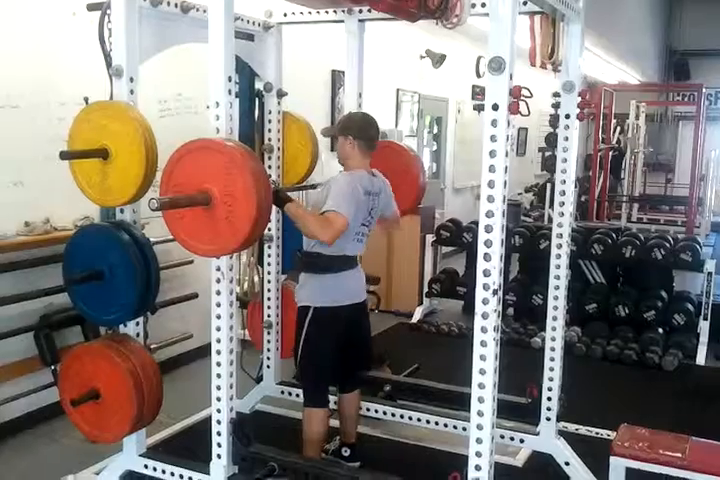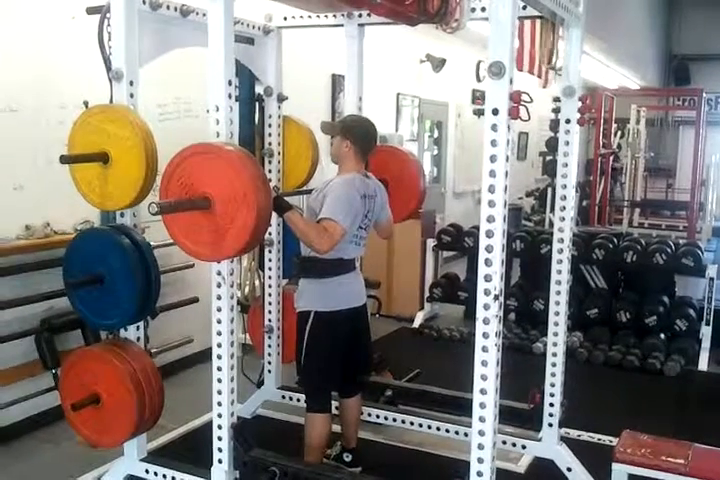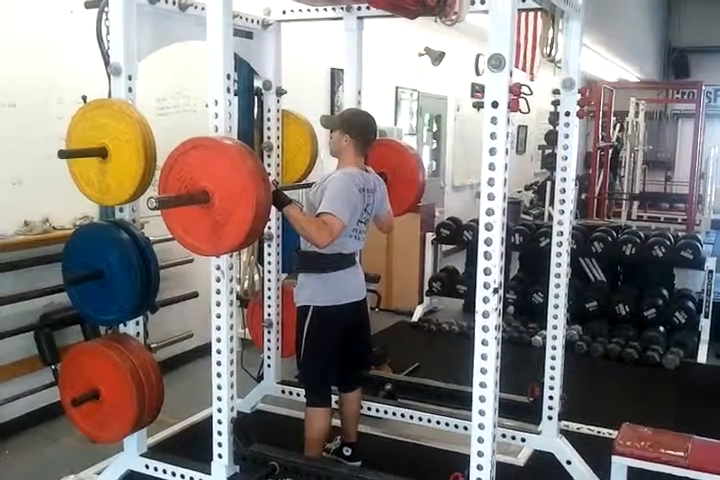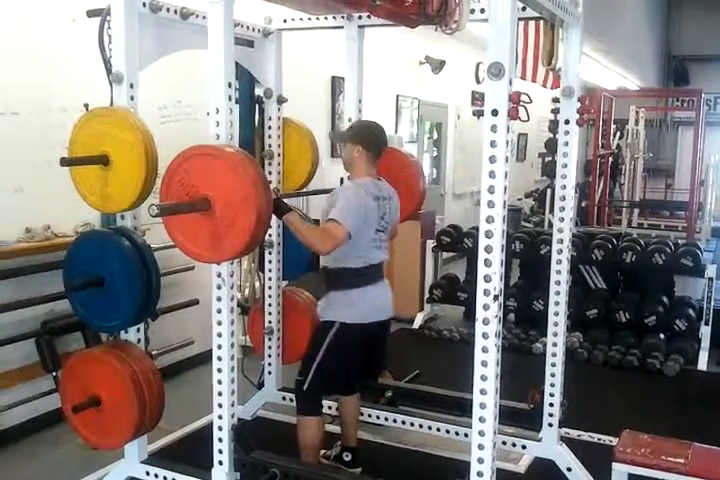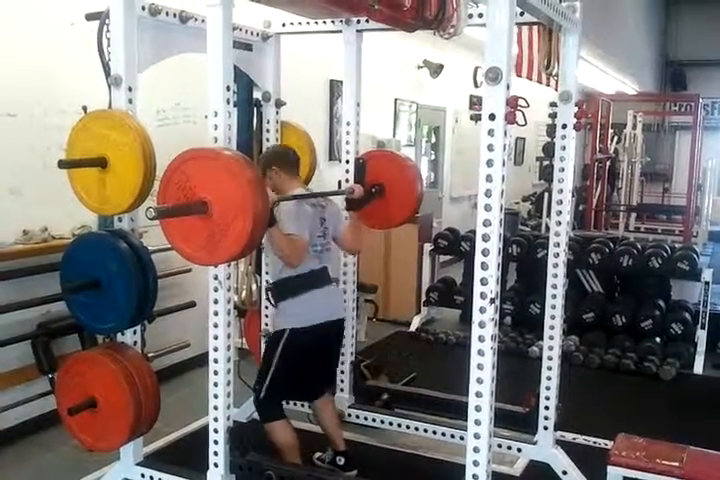
dt=1s
person 1, frame 1
left shoulder: (347, 184)
right shoulder: (379, 183)
left elbow: (325, 232)
right elbow: (393, 220)
left wrist: (283, 200)
left hip: (323, 297)
right hip: (352, 292)
left knee: (315, 387)
right knee: (348, 377)
right ankle: (346, 448)
person 1, frame 2
left shoulder: (342, 188)
right shoulder: (374, 187)
left elbow: (322, 242)
right elbow: (386, 230)
left wrist: (283, 207)
left hip: (323, 301)
right hip: (351, 295)
left knee: (317, 392)
right knee: (349, 382)
right ankle: (347, 454)
person 1, frame 3
left shoulder: (341, 182)
right shoulder: (373, 180)
left elbow: (322, 235)
right elbow: (386, 224)
left wrist: (282, 201)
left hip: (323, 295)
right hip: (351, 289)
left knee: (317, 386)
right knee: (348, 376)
right ankle: (348, 448)
person 1, frame 4
left shoulder: (353, 193)
right shoulder: (386, 191)
left elbow: (325, 243)
left wrist: (281, 209)
left hip: (350, 307)
right hip: (379, 304)
left knee: (308, 391)
right knee: (346, 381)
right ankle: (346, 454)
person 1, frame 5
left shoulder: (291, 205)
right shoulder: (323, 202)
left elbow: (293, 257)
right elbow: (353, 244)
left wrist: (268, 221)
right wrist: (355, 206)
left hip: (300, 317)
right hip: (330, 309)
left knee: (267, 400)
right knee: (316, 387)
right ankle: (340, 457)
